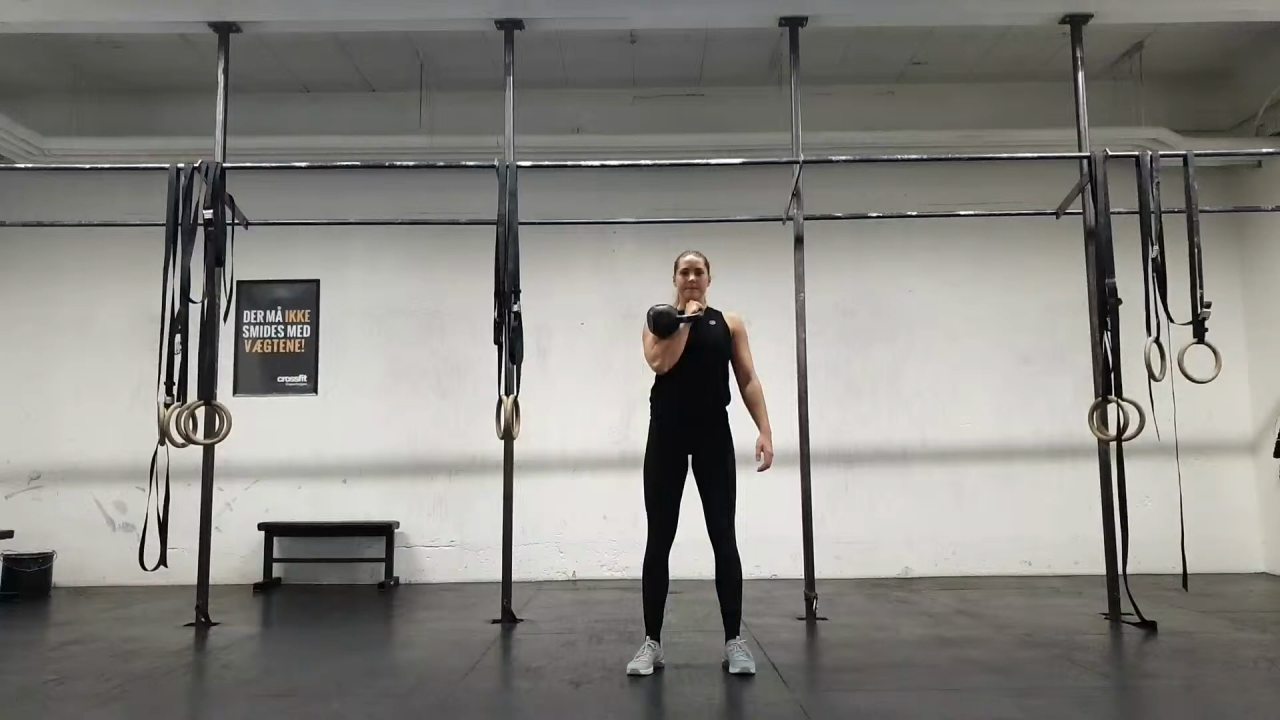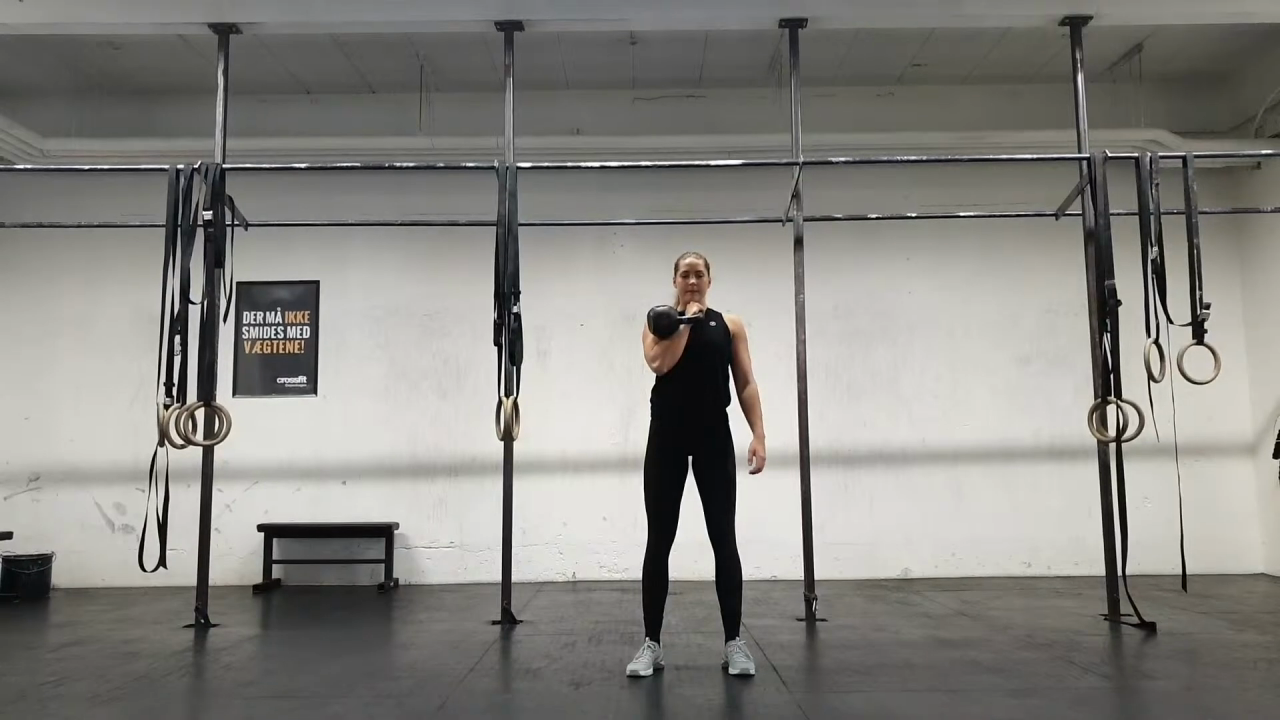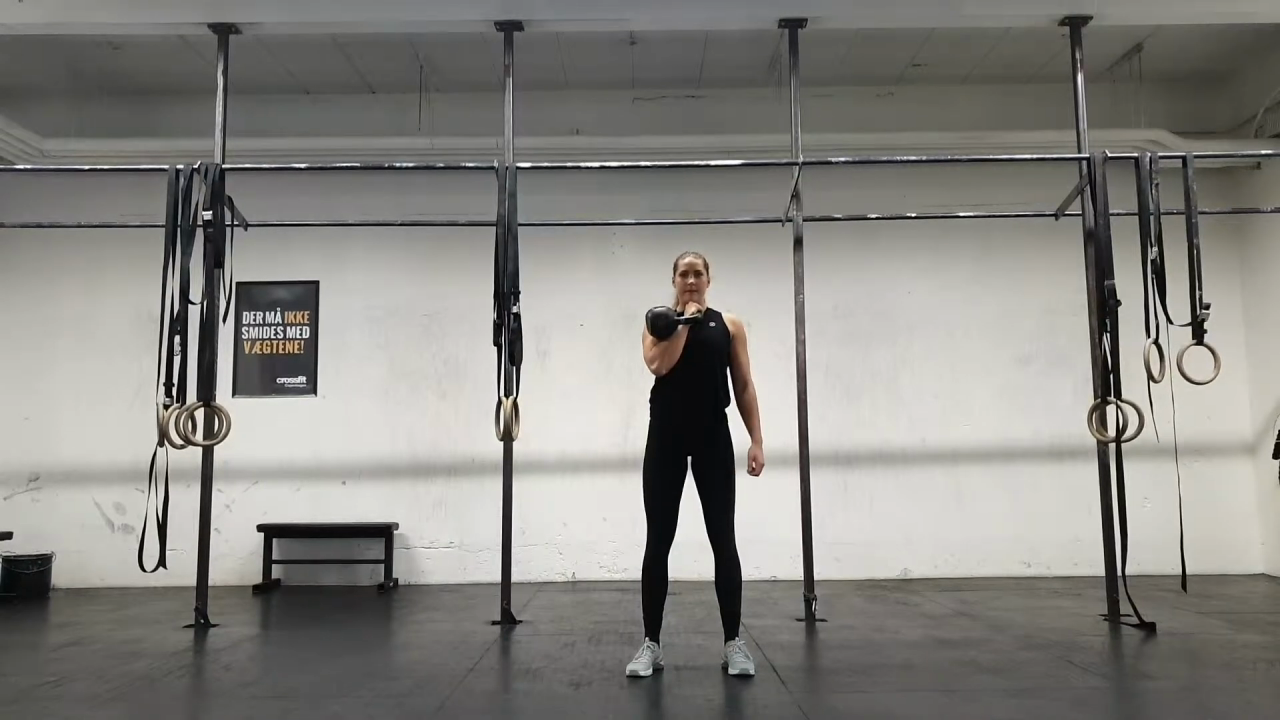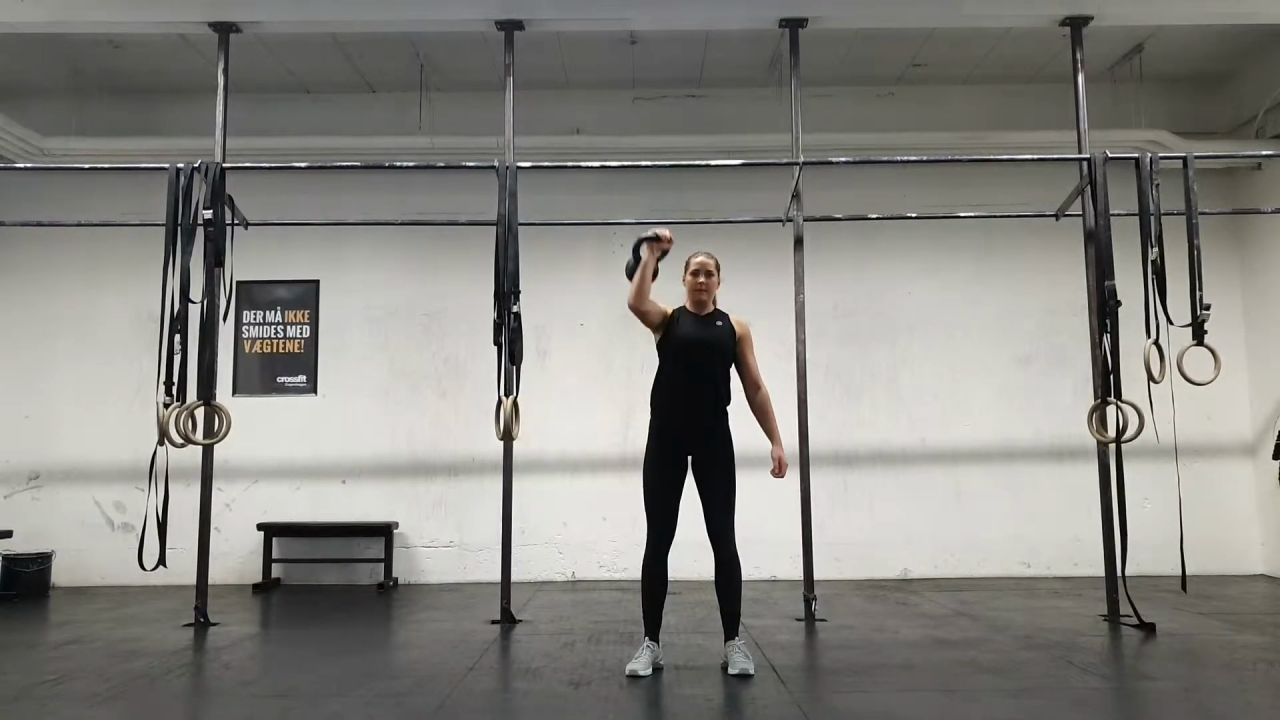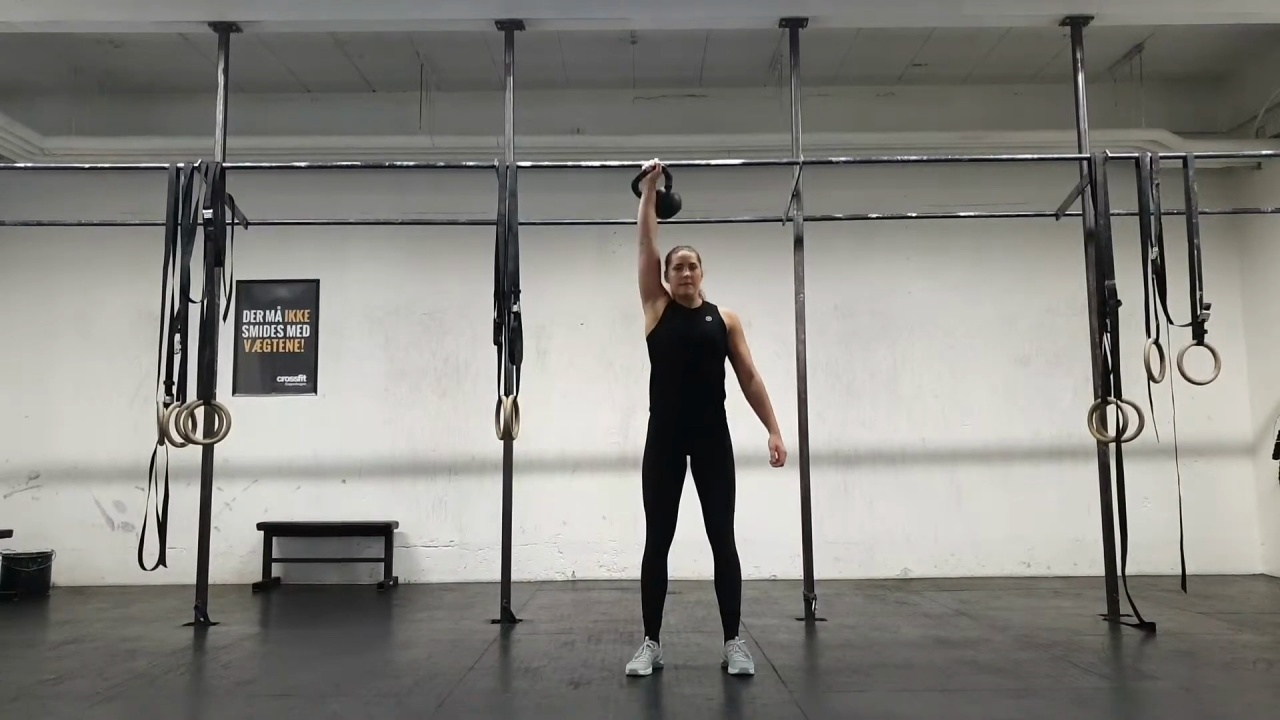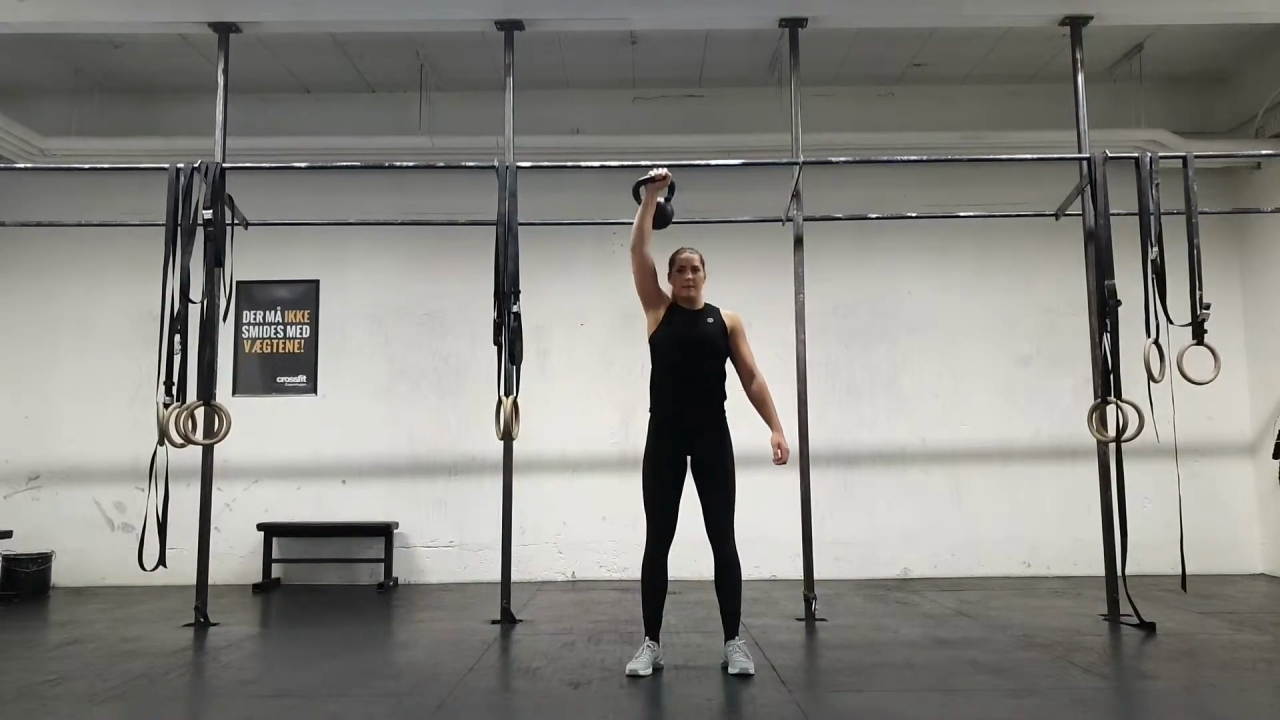
dt=0.5s
person 1, frame 1
left shoulder: (729, 322)
left elbow: (748, 378)
right elbow: (661, 363)
left wrist: (764, 430)
right wrist: (686, 319)
left hip: (713, 435)
right hip: (667, 435)
left knee: (724, 538)
right knee: (659, 540)
left ankle: (734, 641)
right ankle: (652, 642)
person 1, frame 2
left shoulder: (730, 325)
left elbow: (746, 383)
right elbow: (660, 363)
left wrist: (758, 435)
right wrist: (686, 320)
left hip: (714, 437)
right hip: (667, 435)
left knee: (724, 539)
right knee: (659, 540)
left ankle: (733, 642)
right ankle: (651, 643)
person 1, frame 3
left shoulder: (729, 325)
left elbow: (744, 385)
right elbow: (658, 366)
left wrist: (757, 440)
right wrist: (683, 320)
left hip: (713, 436)
right hip: (665, 436)
left knee: (723, 539)
right knee: (658, 540)
left ankle: (733, 642)
right ankle: (651, 643)
person 1, frame 4
left shoulder: (736, 327)
right shoulder: (667, 319)
left elbow: (755, 388)
right elbow: (635, 301)
left wrist: (775, 441)
right wrist: (652, 253)
left hip: (713, 437)
right hip: (666, 435)
left knee: (723, 539)
right knee: (658, 541)
left ankle: (733, 642)
right ankle: (650, 643)
person 1, frame 5
left shoulder: (725, 319)
right shoulder: (657, 307)
left elbow: (750, 378)
right elbow: (646, 242)
left wrist: (774, 431)
right wrist: (649, 187)
left hip: (712, 436)
right hip: (665, 435)
left knee: (723, 539)
right knee: (657, 541)
left ankle: (733, 642)
right ankle: (651, 643)
person 1, frame 6
left shoulder: (726, 321)
right shoulder: (658, 310)
left elbow: (751, 378)
right elbow: (637, 250)
left wrist: (776, 428)
right wrist: (650, 197)
left hip: (712, 436)
right hip: (664, 436)
left knee: (722, 539)
right knee: (657, 541)
left ankle: (733, 642)
right ankle: (651, 643)
